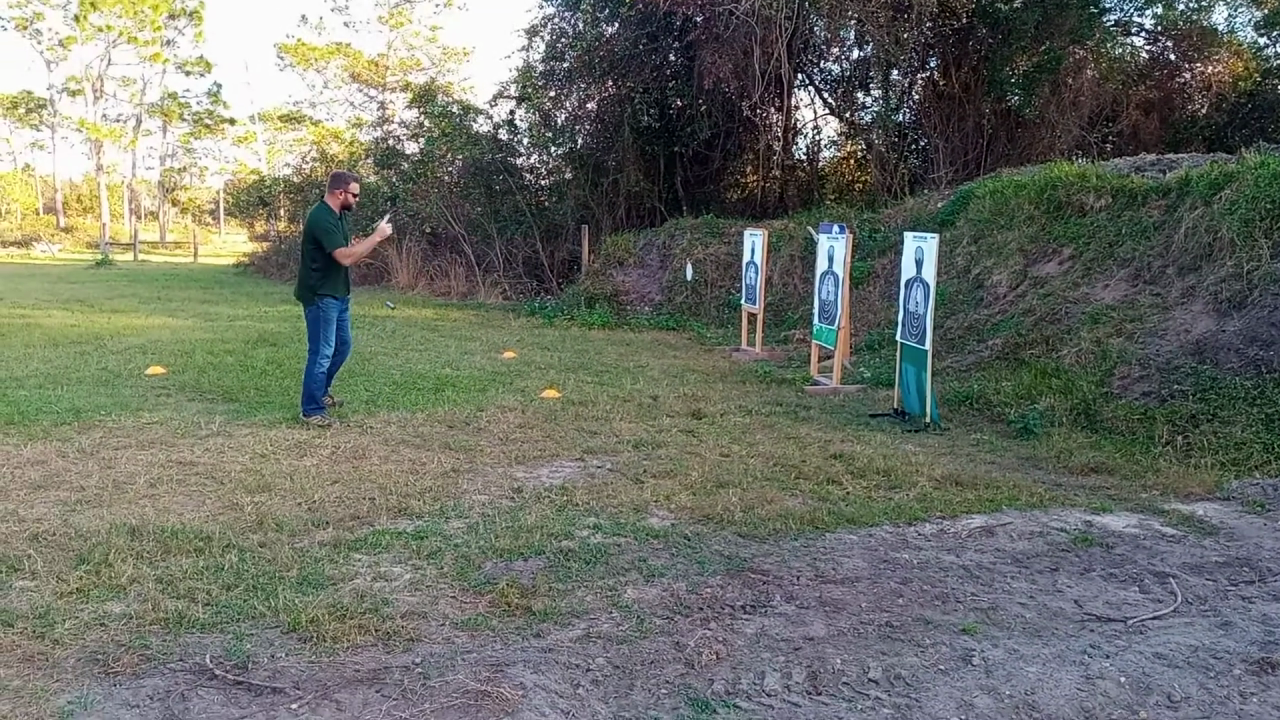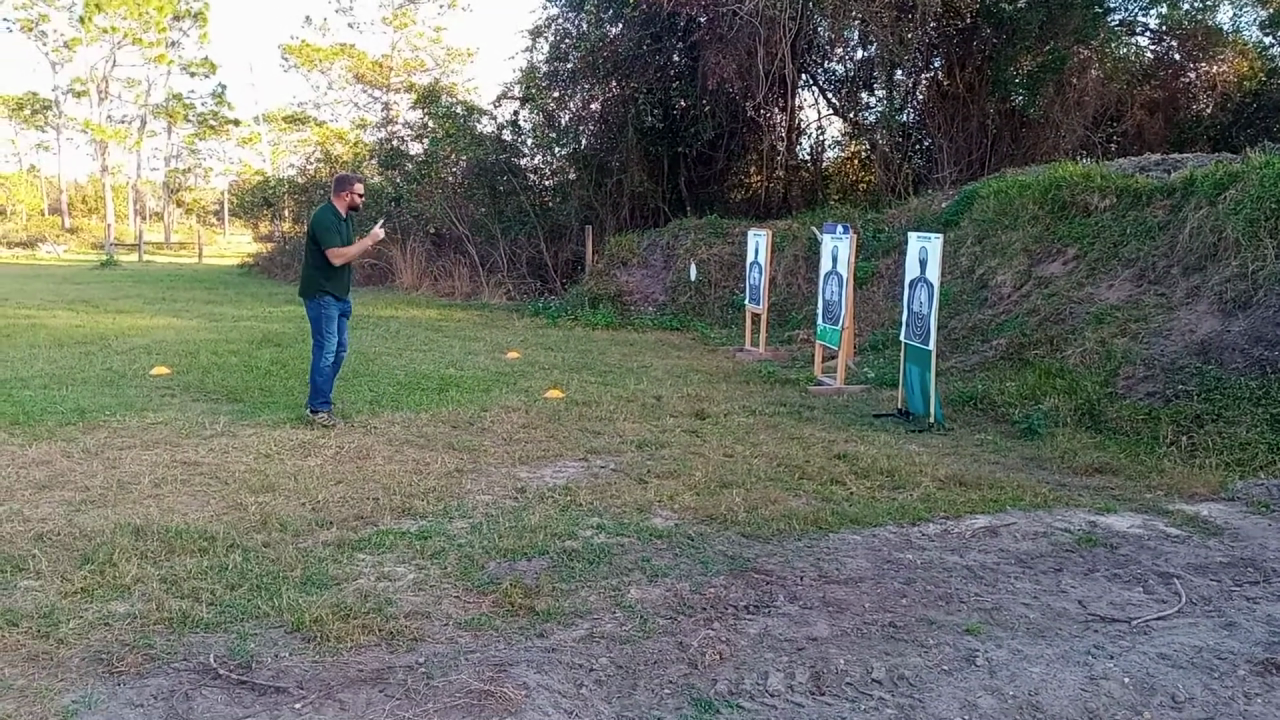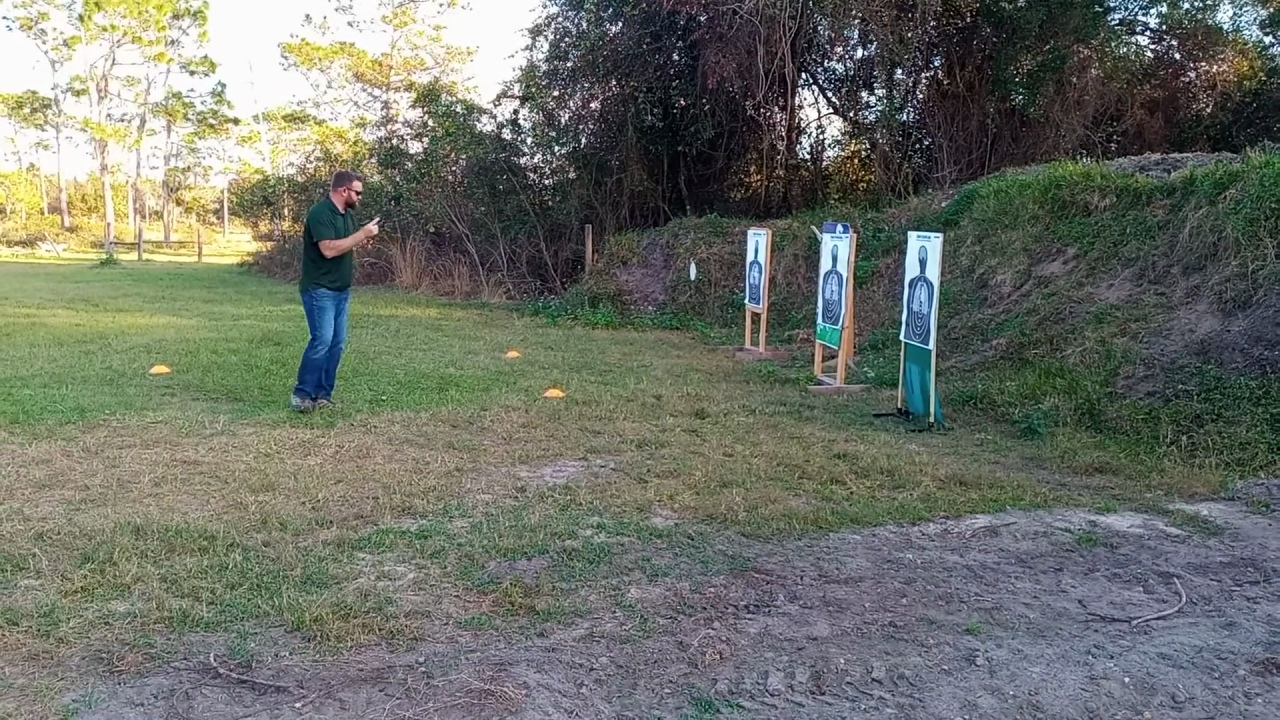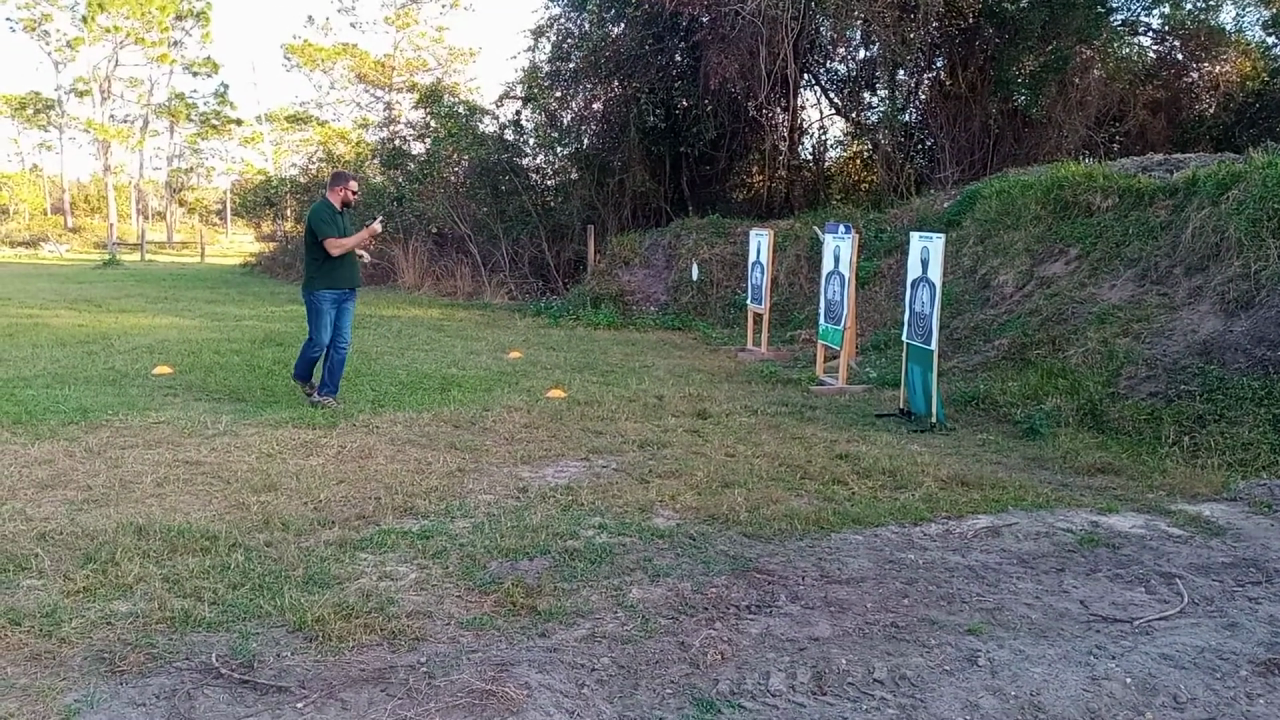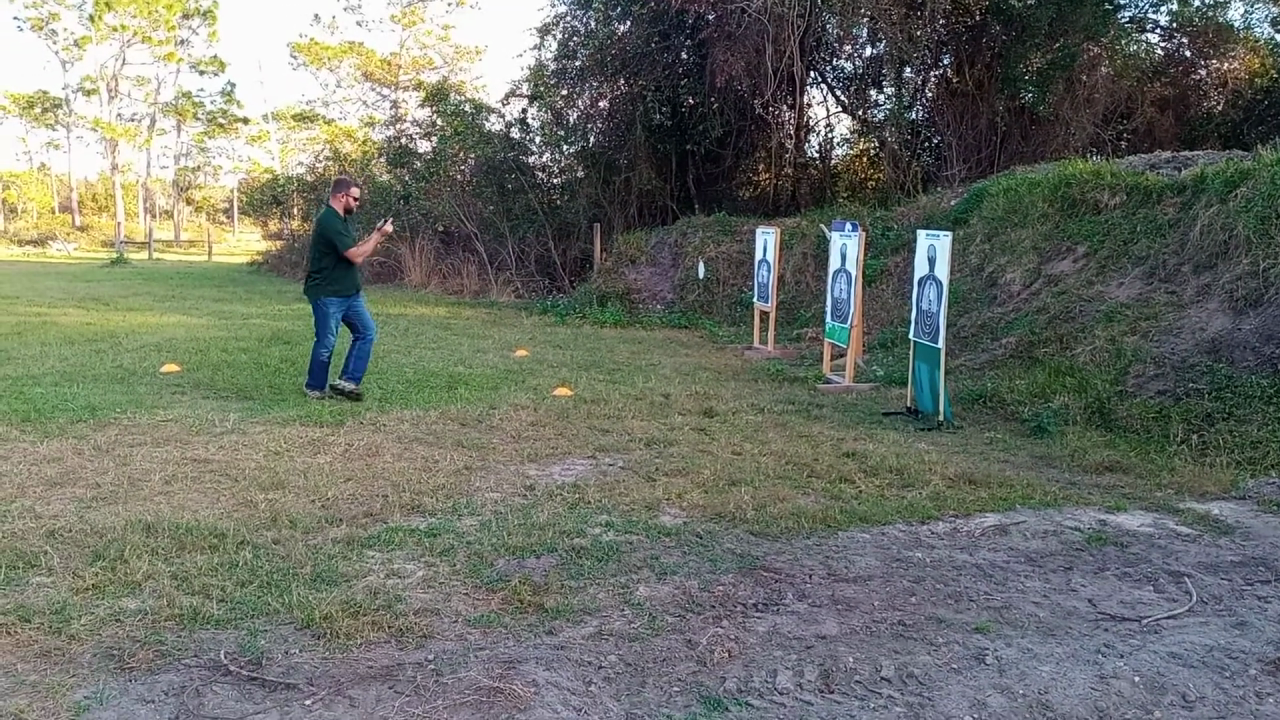
dt=0.2s
person 1, frame 1
left shoulder: (339, 214)
right shoulder: (321, 218)
right elbow: (345, 257)
left wrist: (354, 245)
right wrist: (377, 236)
left hip: (338, 294)
right hip: (320, 296)
left knee: (343, 346)
right knee: (322, 352)
left ankle: (321, 391)
right ankle: (311, 410)
person 1, frame 2
left shoulder: (345, 216)
right shoulder: (324, 218)
right elbow: (337, 257)
left wrist: (361, 245)
right wrist: (369, 240)
left hip: (339, 294)
right hip: (321, 294)
left knee: (339, 349)
right knee: (326, 349)
left ankle: (321, 396)
right ankle: (318, 408)
person 1, frame 3
left shoulder: (347, 214)
right shoulder: (320, 213)
right elbow: (328, 249)
left wrist: (361, 240)
right wrist: (362, 235)
left hip: (341, 289)
right hip: (319, 289)
left knee: (336, 344)
right knee: (322, 340)
left ankle: (322, 393)
right ankle: (302, 393)
person 1, frame 4
left shoulder: (343, 212)
right shoulder: (320, 212)
right elbow: (334, 247)
left wrist: (358, 251)
right wrist: (366, 233)
left hip: (346, 289)
right hip: (321, 290)
left knee: (341, 343)
right knee: (320, 340)
left ankle: (326, 392)
right ankle: (301, 377)
person 1, frame 5
left shoulder: (341, 219)
right shoulder: (328, 221)
left elbow: (351, 251)
right elbow: (356, 256)
left wrist: (373, 238)
right wrist: (378, 235)
left hip: (349, 292)
right hip: (327, 294)
left knee: (367, 332)
right knee: (326, 343)
left ankle: (347, 380)
right ankle: (314, 386)
